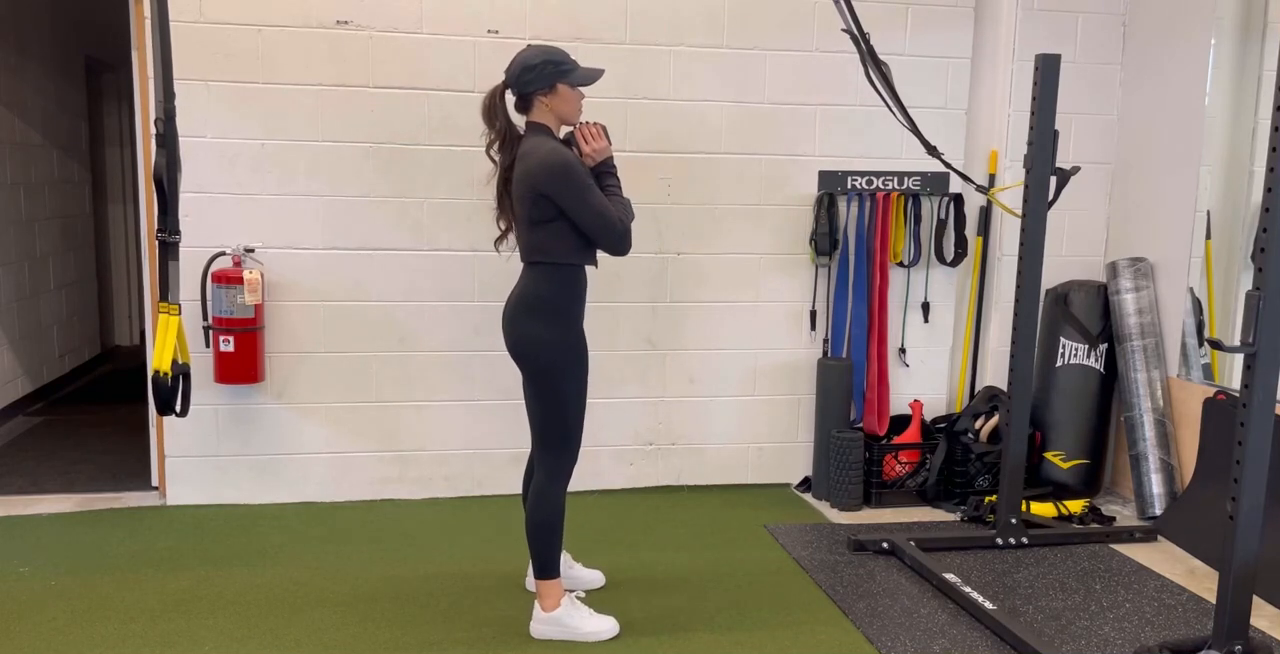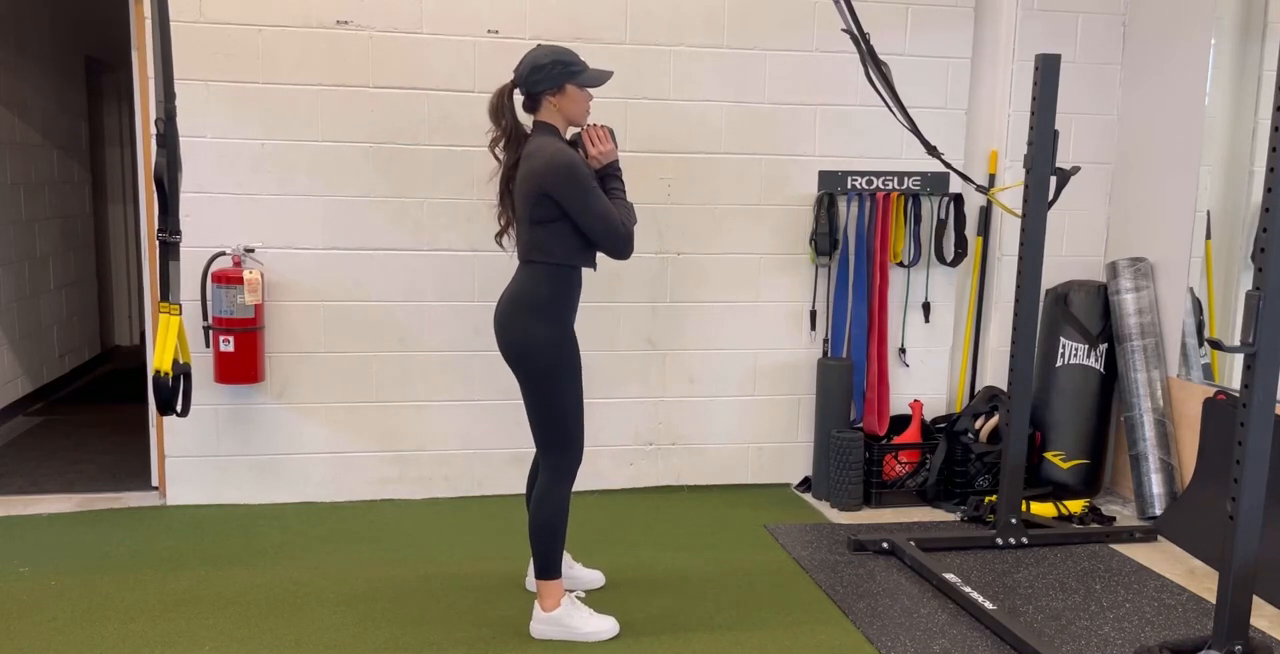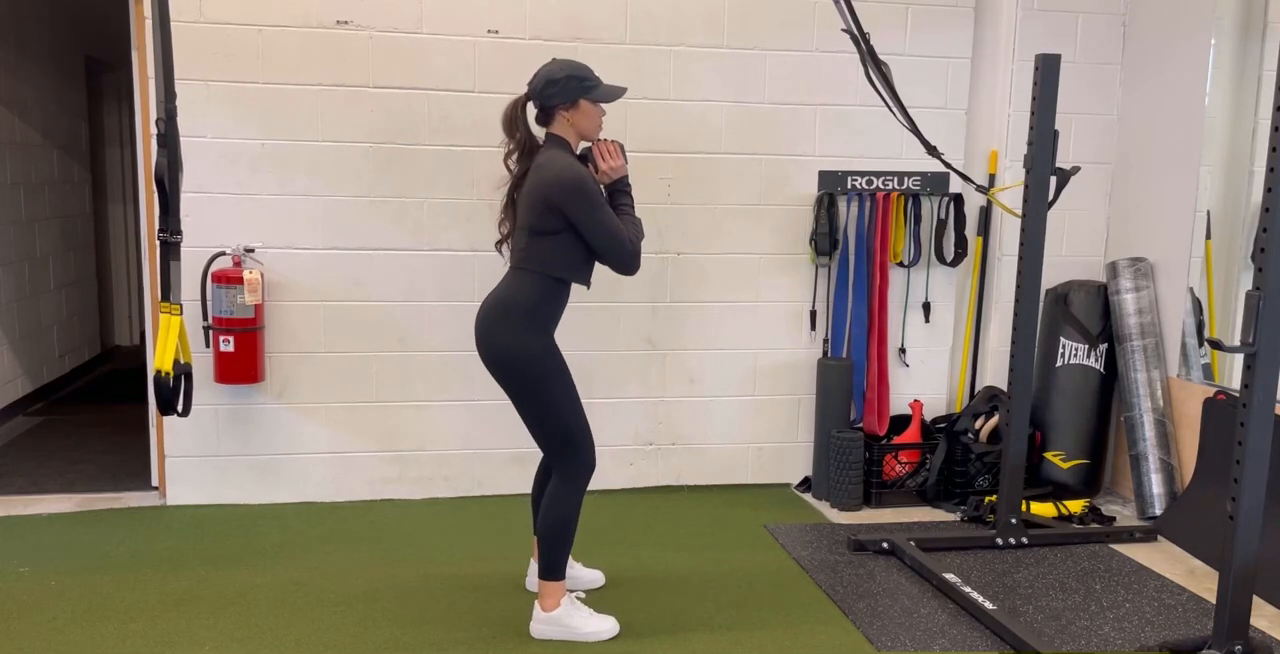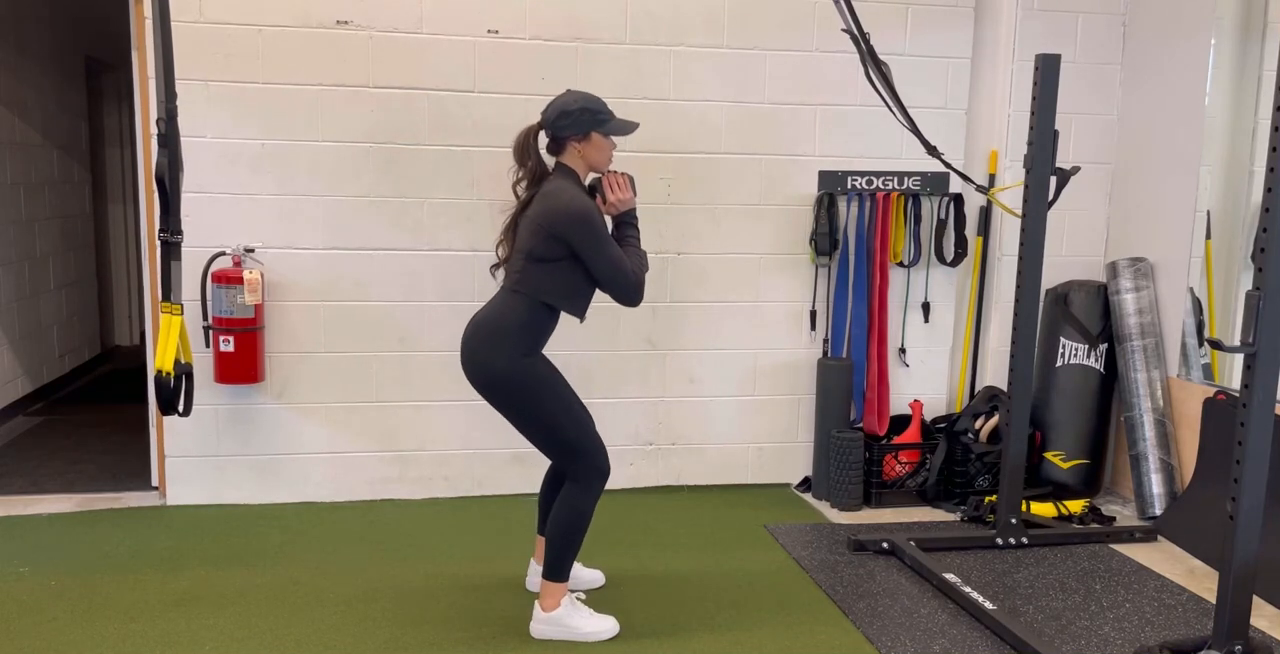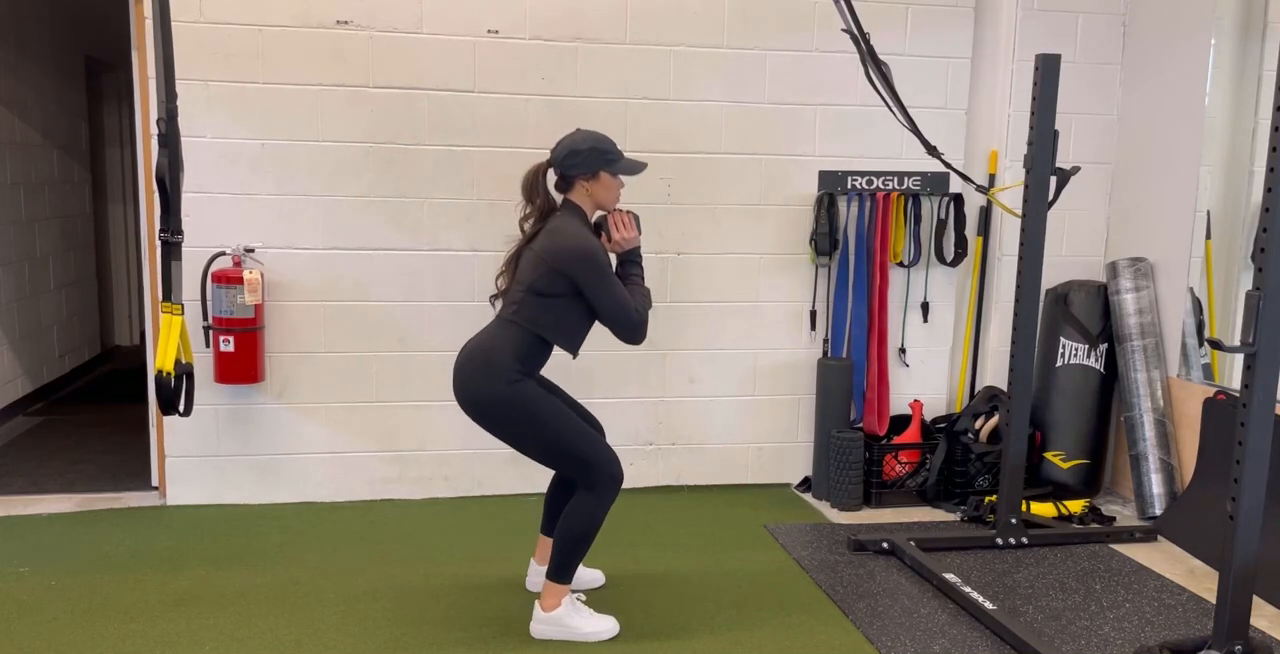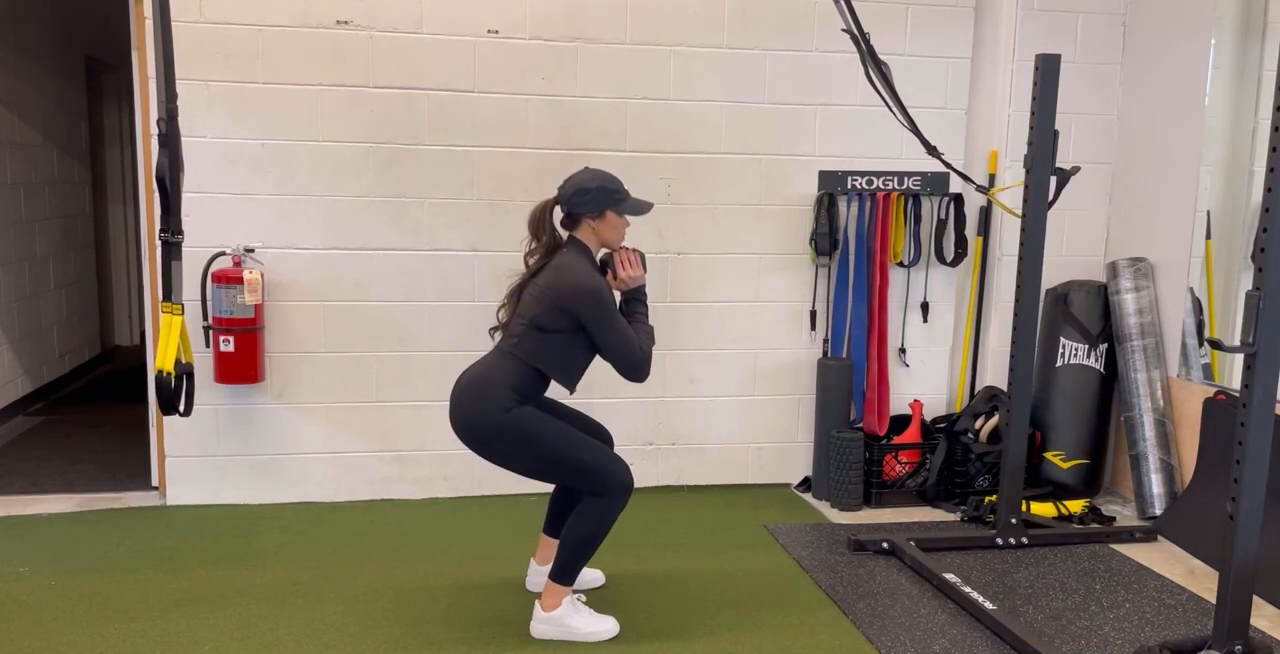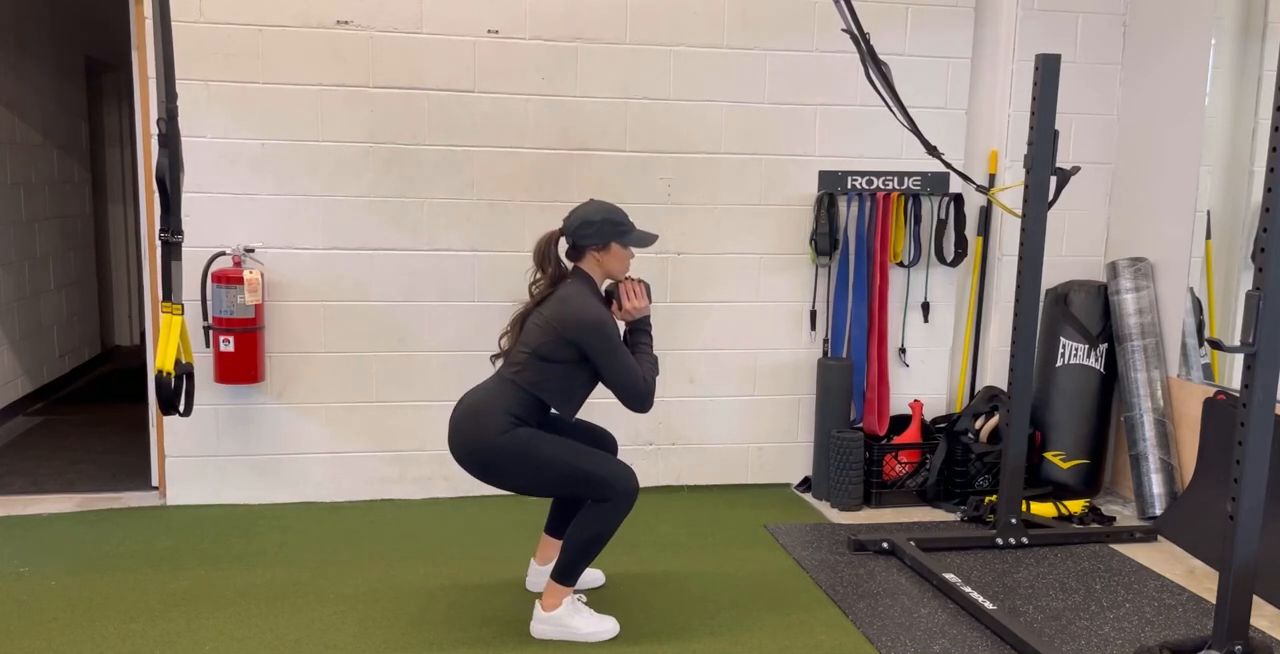
dt=0.2s
person 1, frame 1
left shoulder: (535, 152)
right shoulder: (552, 159)
left elbow: (581, 219)
right elbow: (617, 237)
left wrist: (590, 169)
right wrist: (602, 169)
left hip: (539, 312)
right hip: (548, 319)
left knee: (551, 449)
right knee: (557, 456)
left ankle: (548, 564)
right ankle: (550, 607)
person 1, frame 2
left shoulder: (540, 152)
right shoulder: (557, 160)
left elbow: (584, 223)
right elbow: (618, 242)
left wrist: (595, 172)
right wrist: (608, 172)
left hip: (531, 314)
right hip: (538, 321)
left knee: (556, 447)
right knee: (562, 455)
left ankle: (548, 563)
right ankle: (550, 607)
person 1, frame 3
left shoulder: (549, 165)
right shoulder: (566, 175)
left elbow: (593, 238)
right elbow: (626, 257)
left wrist: (602, 187)
right wrist: (618, 188)
left hip: (513, 324)
right hip: (518, 331)
left knee: (563, 447)
right knee: (576, 457)
left ankle: (545, 562)
right ankle: (552, 607)
person 1, frame 4
left shoulder: (556, 193)
right shoulder: (572, 206)
left elbow: (602, 271)
right elbow: (629, 289)
left wrist: (609, 217)
right wrist: (624, 220)
left hip: (500, 342)
right hip: (503, 352)
left knee: (575, 444)
right knee: (588, 463)
left ankle: (545, 562)
right ankle: (552, 608)
person 1, frame 5
left shoulder: (561, 230)
right shoulder: (577, 244)
left elbow: (605, 304)
right elbow: (632, 327)
left wrist: (612, 256)
right wrist: (629, 257)
left hip: (494, 368)
right hip: (494, 380)
left knee: (586, 442)
right knee: (602, 471)
left ankle: (546, 562)
right ankle: (553, 608)
person 1, frame 6
left shoulder: (566, 265)
right shoulder: (581, 281)
left elbow: (605, 333)
right elbow: (636, 365)
left wrist: (617, 292)
right wrist: (634, 295)
left hip: (490, 396)
right hip: (490, 410)
left knee: (594, 446)
right knee: (612, 478)
left ankle: (546, 562)
right ankle: (553, 608)
person 1, frame 7
left shoulder: (570, 294)
right shoulder: (585, 313)
left elbow: (618, 371)
right elbow: (640, 396)
left wrist: (621, 324)
right wrist: (639, 325)
left hip: (488, 420)
right hip: (489, 436)
left knee: (599, 448)
right knee: (617, 483)
left ankle: (546, 562)
right ankle: (553, 608)
